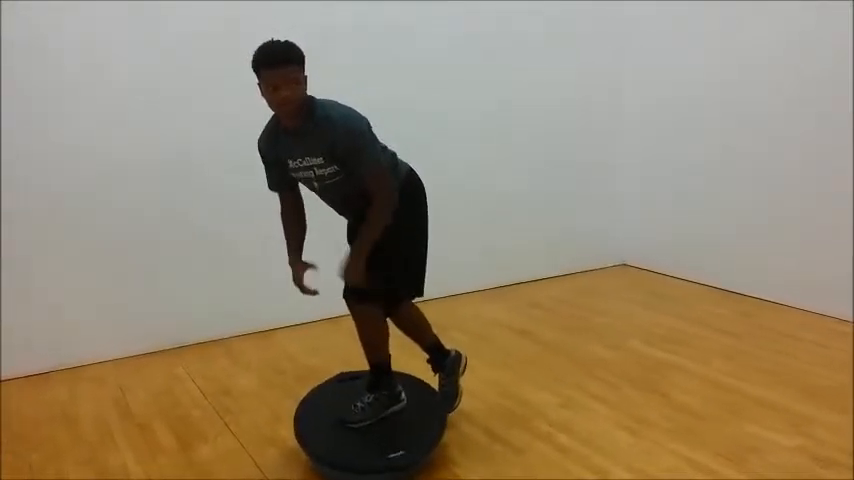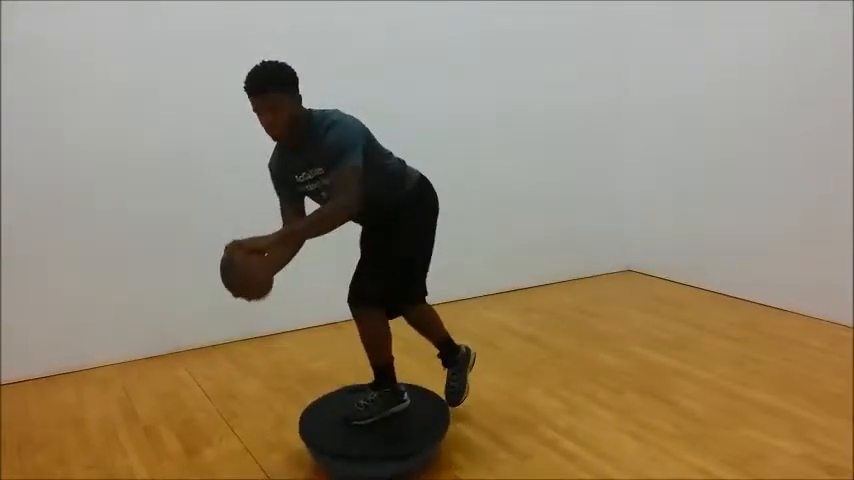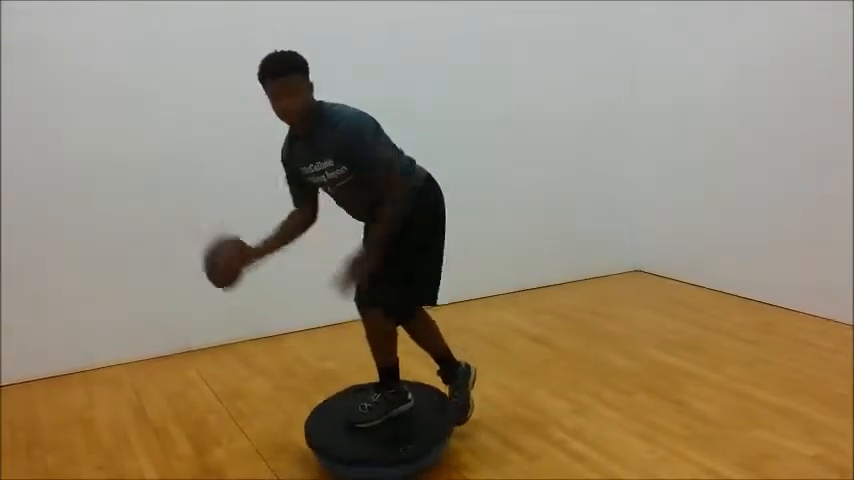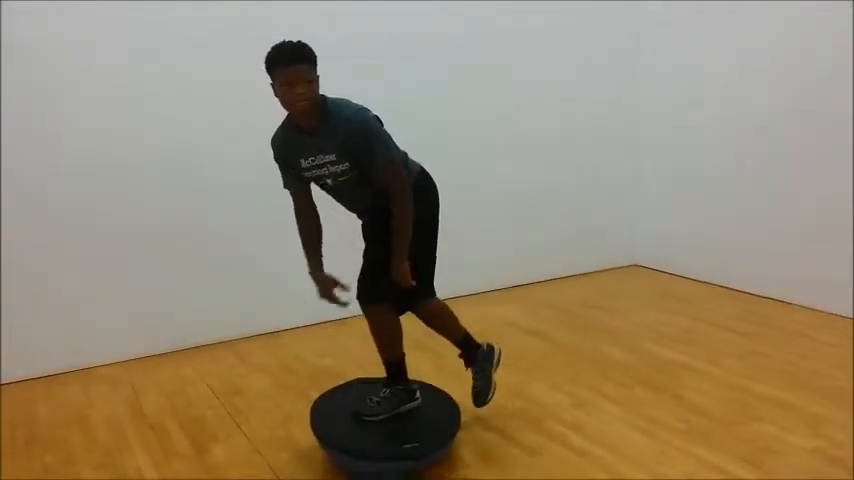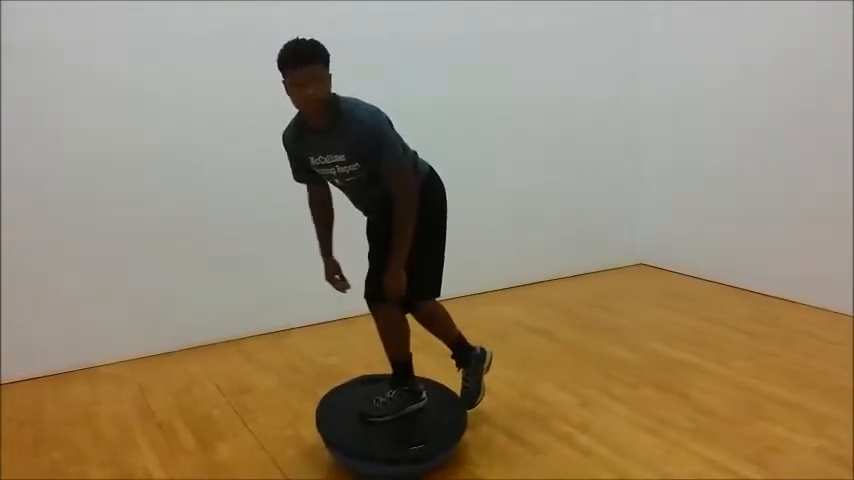
dt=0.4s
person 1, frame 1
left shoulder: (343, 123)
right shoulder: (270, 142)
left elbow: (386, 192)
right elbow: (290, 202)
left wrist: (359, 255)
right wrist: (295, 259)
left hip: (399, 201)
right hip: (361, 211)
left knee: (362, 294)
right knee: (387, 297)
left ankle: (383, 390)
right ankle: (444, 360)
person 1, frame 2
left shoulder: (338, 131)
right shoulder: (281, 164)
left elbow: (345, 206)
right elbow: (295, 229)
left wrist: (272, 240)
right wrist: (263, 268)
left hip: (412, 206)
right hip: (379, 216)
left knee: (366, 299)
right knee: (400, 298)
left ankle: (387, 390)
right ankle: (454, 356)
person 1, frame 3
left shoulder: (351, 126)
right shoulder: (292, 151)
left elbow: (398, 192)
right elbow: (305, 213)
left wrist: (368, 255)
right wrist: (258, 252)
left hip: (416, 206)
right hip: (382, 216)
left knee: (376, 302)
right knee: (398, 303)
left ankle: (391, 390)
right ankle: (454, 372)
person 1, frame 4
left shoulder: (355, 121)
right shoulder: (283, 143)
left elbow: (400, 188)
right elbow: (303, 205)
left wrist: (400, 258)
right wrist: (316, 269)
left hip: (412, 199)
right hip: (375, 211)
left knee: (375, 296)
right knee: (412, 294)
left ankle: (399, 387)
right ankle: (476, 352)
person 1, frame 5
left shoulder: (366, 122)
right shoulder: (294, 138)
left elbow: (405, 194)
right elbow: (318, 194)
left wrist: (397, 264)
right wrist: (326, 255)
left hip: (420, 200)
right hip: (381, 211)
left knee: (384, 295)
right knee: (408, 295)
left ankle: (405, 387)
right ankle: (468, 356)
